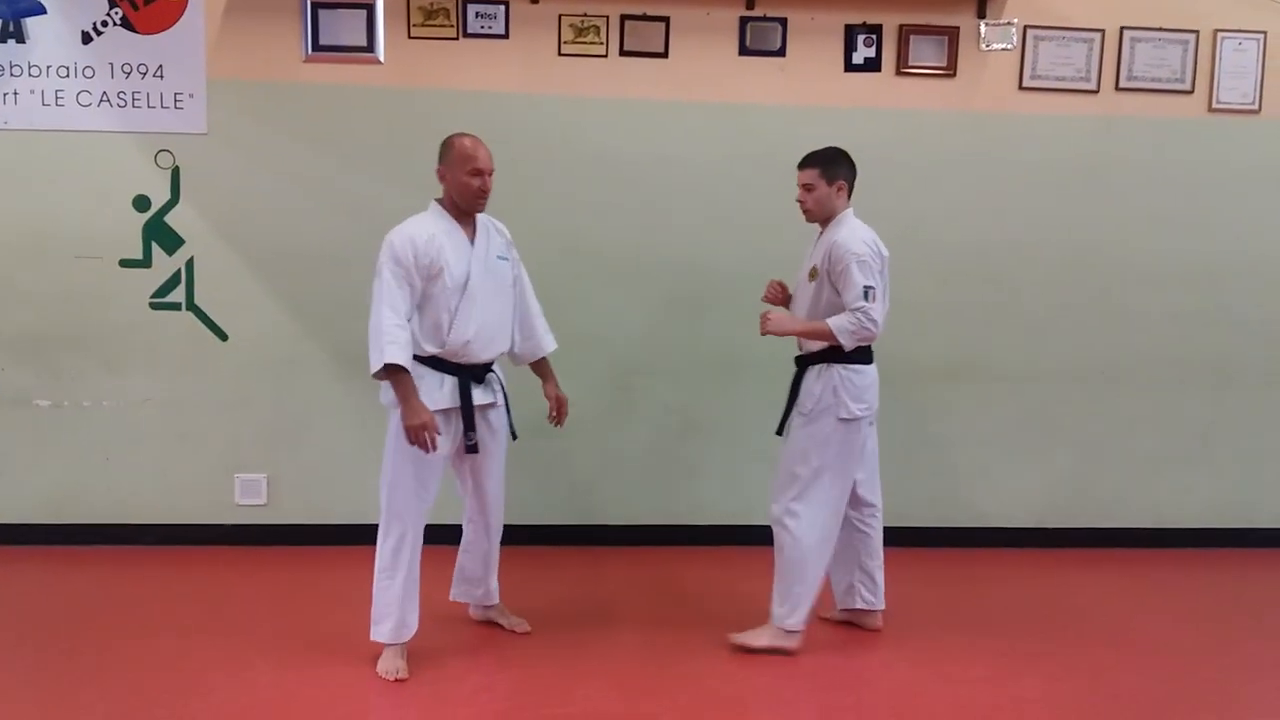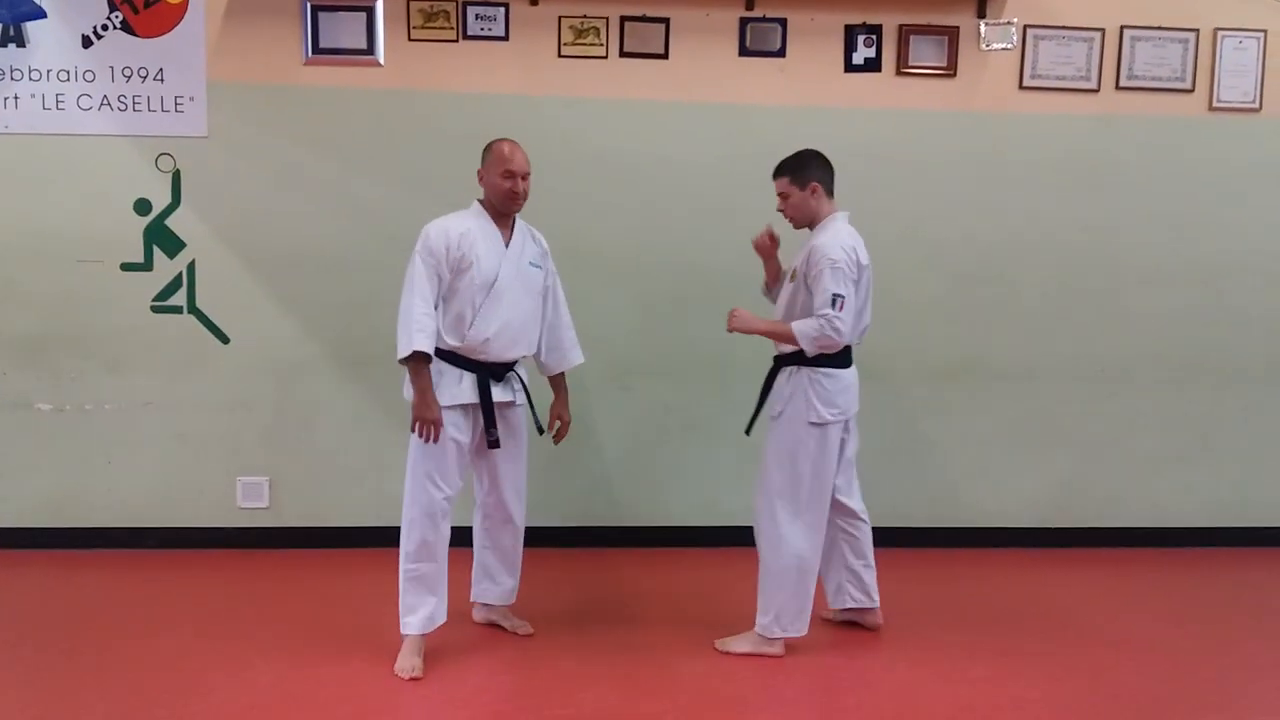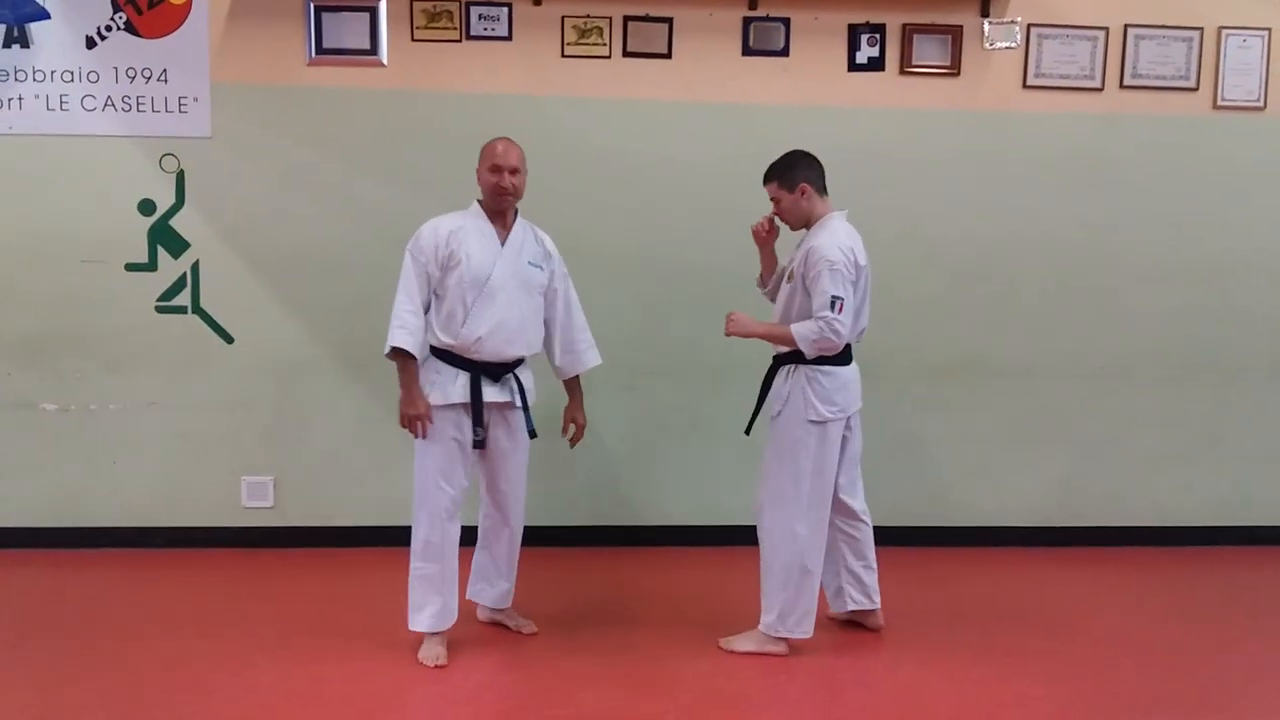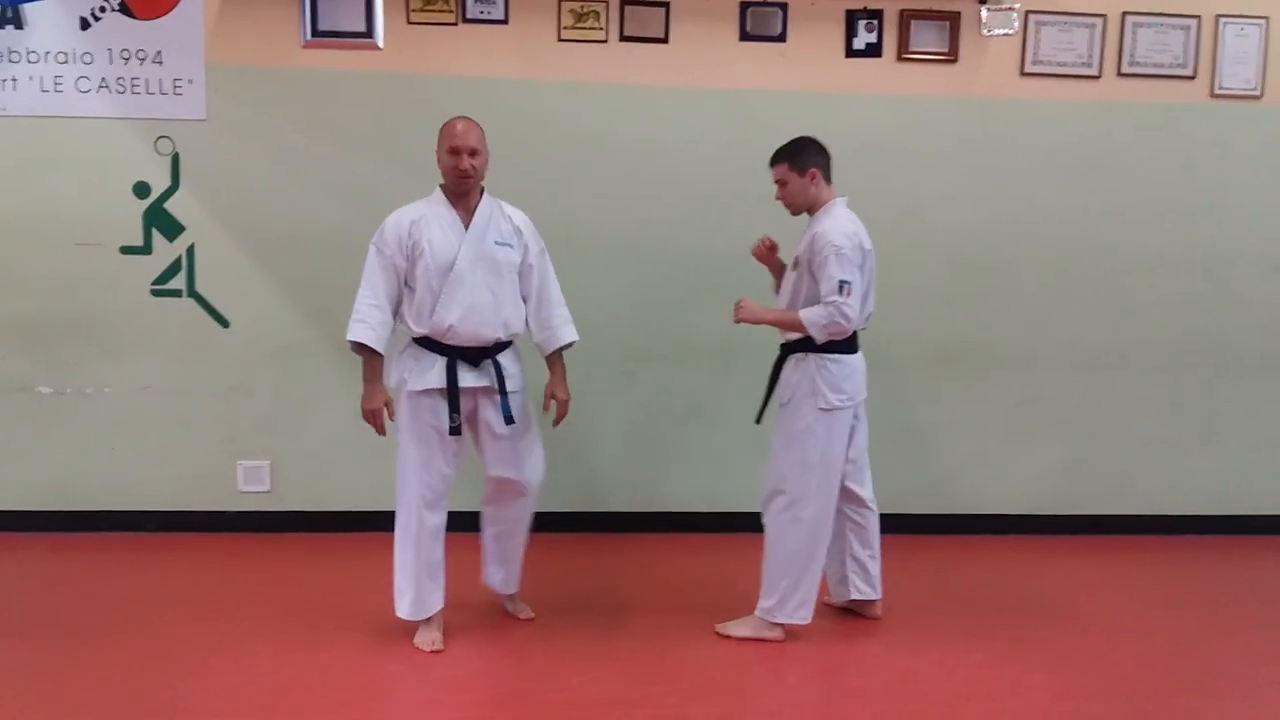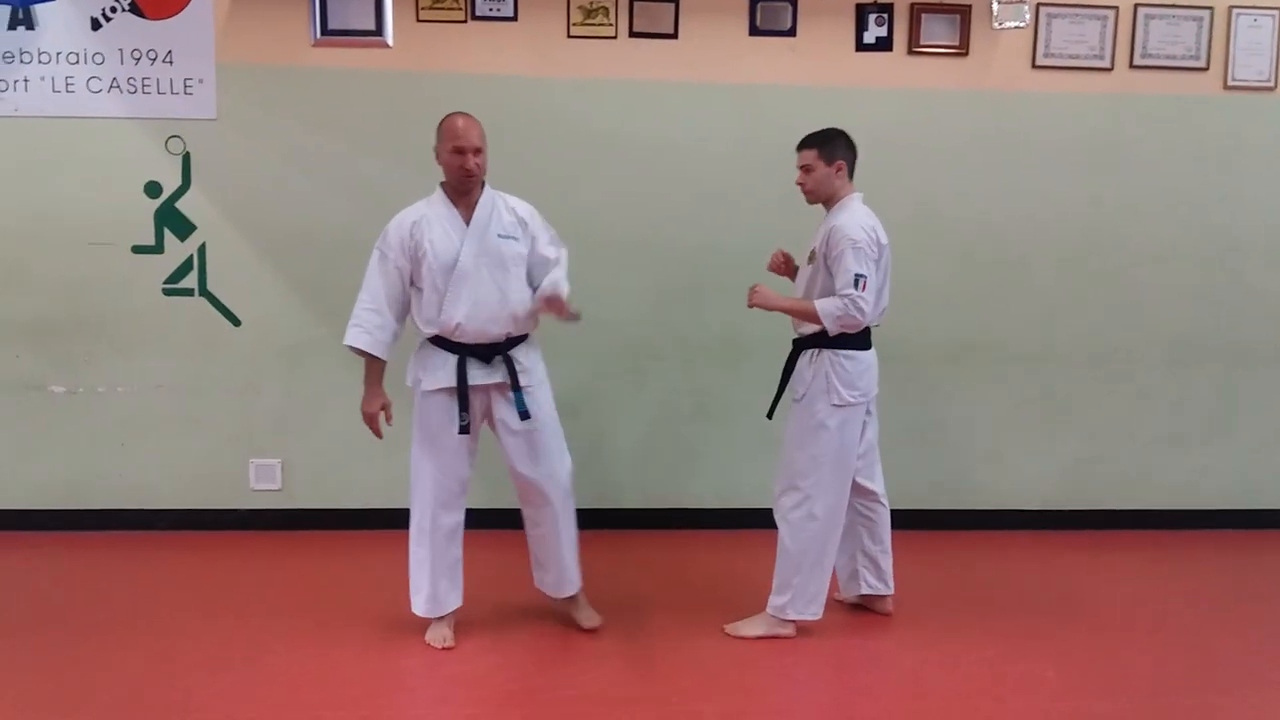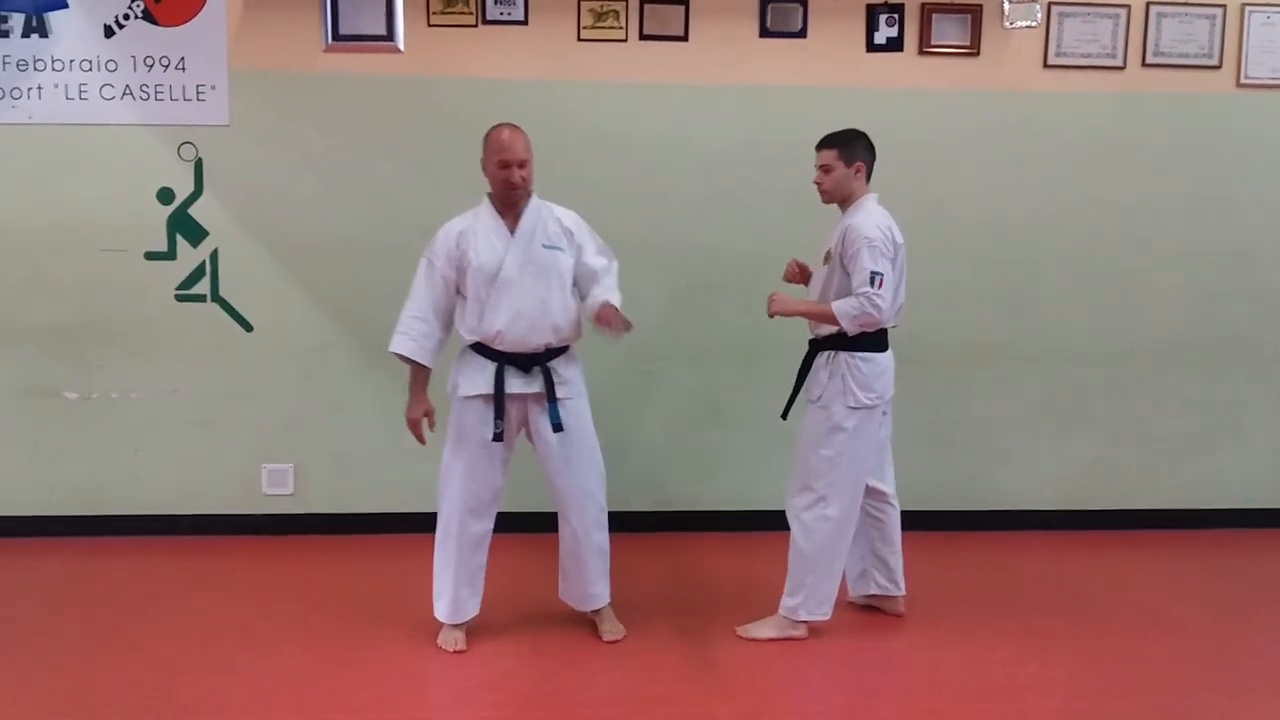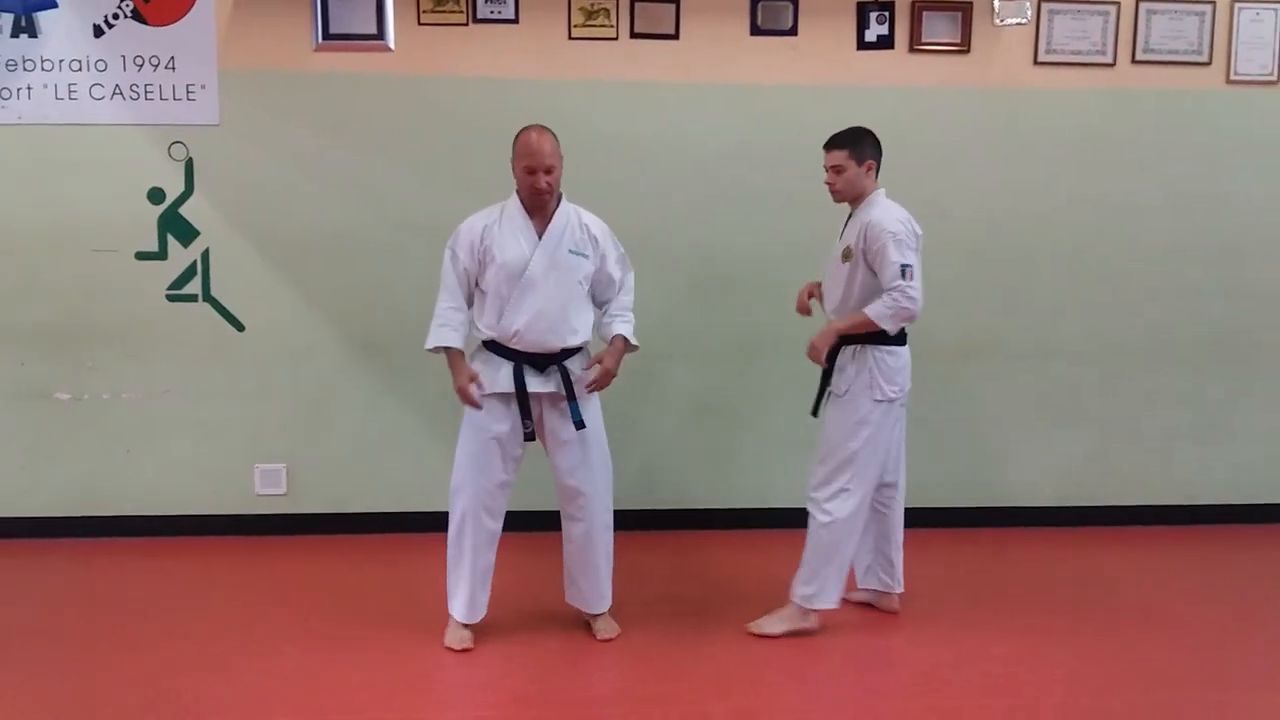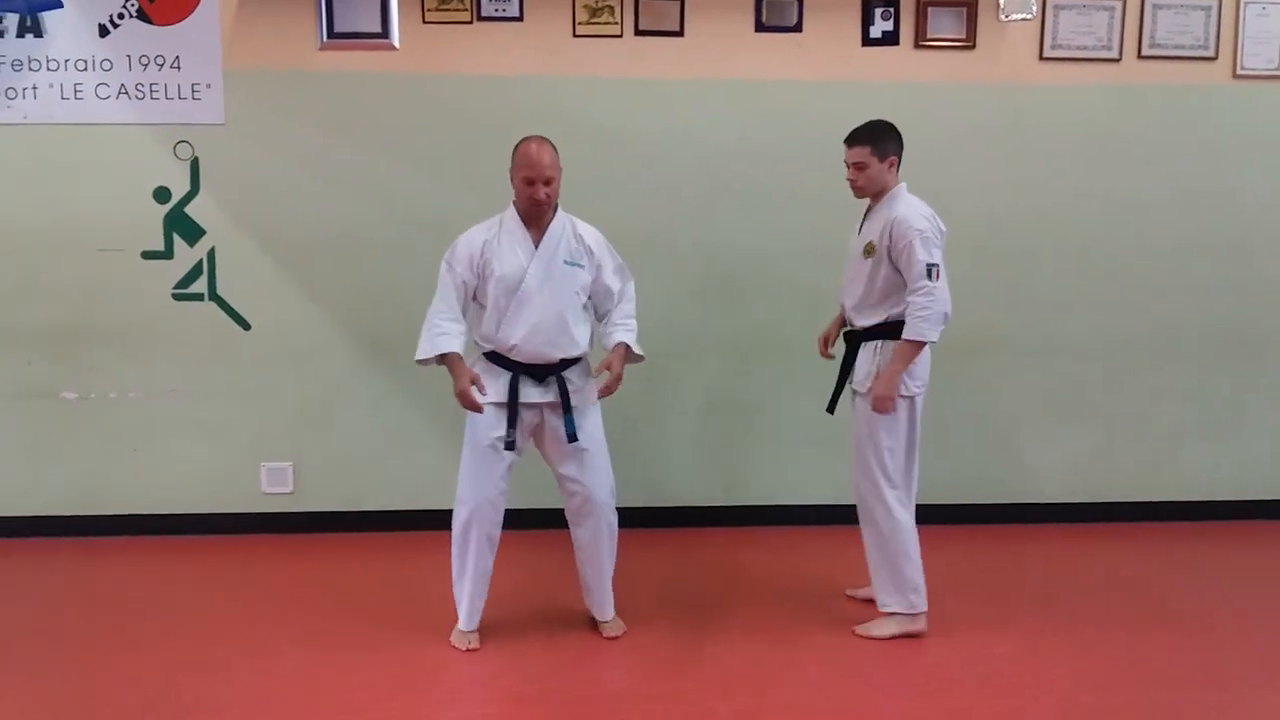
dt=0.3s
person 1, frame 1
left shoulder: (498, 236)
right shoulder: (410, 239)
left elbow: (522, 313)
right elbow: (389, 325)
left wrist: (549, 380)
right wrist: (410, 403)
left hip: (485, 389)
right hip: (429, 390)
left knee: (488, 506)
right knee: (405, 512)
left ankle: (481, 598)
right ankle: (394, 636)
person 1, frame 2
left shoulder: (535, 246)
right shoulder: (445, 234)
left elbow: (551, 323)
right elbow: (417, 314)
left wrist: (560, 394)
right wrist: (423, 391)
left hip: (507, 388)
right hip: (450, 386)
left knee: (506, 503)
right knee: (429, 505)
left ankle: (491, 601)
right ankle: (416, 630)
person 1, frame 3
left shoulder: (541, 246)
right shoulder: (439, 234)
left elbow: (564, 324)
right elbow: (408, 313)
left wrist: (575, 399)
right wrist: (410, 389)
left hip: (509, 388)
right hip: (447, 385)
left knee: (507, 503)
right knee: (437, 505)
left ankle: (492, 601)
right ankle: (433, 624)
person 1, frame 4
left shoulder: (515, 223)
right shoulder: (406, 224)
left elbow: (545, 298)
right elbow: (377, 304)
left wrist: (558, 373)
right wrist: (373, 383)
left hip: (498, 370)
right hip: (431, 372)
left knee: (517, 480)
right knee: (424, 492)
left ankle: (504, 582)
right ankle: (426, 610)
person 1, frame 5
left shoulder: (520, 216)
right shoulder: (410, 225)
left elbow: (554, 272)
right elbow: (379, 307)
left wrist: (556, 297)
right wrist: (373, 386)
left hip: (516, 367)
right hip: (445, 371)
left knee: (548, 479)
right knee: (438, 490)
left ankle: (568, 590)
right ankle: (439, 608)
person 1, frame 6
left shoulder: (567, 225)
right shoulder: (457, 235)
left elbow: (603, 279)
right elbow: (426, 314)
left wrist: (607, 309)
right wrist: (418, 392)
left hip: (556, 378)
right hip: (484, 379)
left knee: (582, 490)
right knee: (466, 496)
left ankle: (597, 603)
right ankle: (453, 612)
person 1, frame 7
left shoulder: (591, 231)
right shoulder: (479, 230)
left elbow: (618, 298)
right elbow: (452, 301)
left wrist: (615, 349)
right wrist: (458, 365)
left hip: (569, 378)
right hip: (500, 377)
left knee: (588, 492)
right knee: (476, 491)
left ankle: (595, 604)
right ankle: (461, 612)
person 1, frame 8
left shoulder: (587, 241)
right shoulder: (479, 242)
left elbow: (620, 303)
right elbow: (446, 308)
left wrist: (618, 355)
right wrist: (456, 367)
left hip: (570, 388)
right hip: (498, 388)
left knee: (594, 498)
right knee: (477, 502)
left ankle: (601, 605)
right ankle: (467, 614)
person 2, frame 1
left shoulder: (851, 243)
right shoulder: (833, 239)
left elbow: (865, 321)
left wrist: (792, 325)
right wrist: (791, 301)
left hip: (836, 382)
right hip: (839, 380)
left knee: (799, 503)
right knee: (855, 497)
left ankle: (786, 623)
right ankle: (864, 604)
person 2, frame 2
left shoulder: (830, 248)
right shoulder: (831, 239)
left elbow: (829, 330)
right elbow: (796, 301)
left wrist: (757, 326)
right wrist: (770, 262)
left hip: (812, 386)
right hip: (827, 382)
left knee: (787, 509)
right knee: (838, 498)
left ankle: (772, 631)
right ankle: (861, 603)
person 2, frame 3
left shoulder: (827, 248)
right shoulder: (828, 237)
left elbow: (829, 332)
right elbow: (782, 295)
left wrist: (754, 329)
right wrist: (766, 251)
left hip: (811, 385)
right hip: (830, 382)
left knee: (789, 508)
right knee: (841, 497)
left ankle: (777, 629)
right ankle: (862, 604)
person 2, frame 4
left shoulder: (832, 234)
right shoulder: (831, 226)
left elbow: (838, 316)
left wrist: (763, 315)
right wrist: (778, 268)
left hip: (820, 374)
right hip: (835, 370)
left knee: (795, 494)
right knee: (847, 487)
left ankle: (774, 615)
right ankle: (862, 593)
person 2, frame 5
left shoulder: (849, 228)
right shoulder: (847, 222)
left elbow: (852, 310)
left wrist: (778, 302)
right wrist: (796, 273)
left hip: (833, 368)
right hip: (845, 365)
left knee: (807, 491)
right knee: (859, 482)
left ankle: (786, 612)
right ankle: (874, 589)
person 2, frame 6
left shoulder: (864, 227)
right shoulder: (861, 222)
left elbow: (869, 308)
left wrist: (796, 307)
right wrist: (813, 279)
left hip: (850, 370)
right hip: (860, 366)
left knee: (820, 493)
right knee: (870, 485)
left ankle: (795, 613)
right ankle: (885, 589)
person 2, frame 7
left shoulder: (885, 223)
right shoulder: (862, 220)
left elbow: (905, 301)
left wrist: (834, 329)
right wrist: (822, 290)
left hip: (871, 365)
right hip: (866, 363)
left knee: (836, 484)
right knee: (879, 481)
left ankle: (806, 604)
right ankle: (882, 586)
person 2, frame 8
left shoulder: (909, 220)
right shoulder: (876, 214)
left elbow: (930, 305)
left wrist: (893, 376)
right wrist: (840, 323)
left hip: (891, 361)
right hip: (871, 355)
left knee: (884, 485)
right knee: (881, 480)
left ankle: (908, 608)
right ankle: (892, 583)
